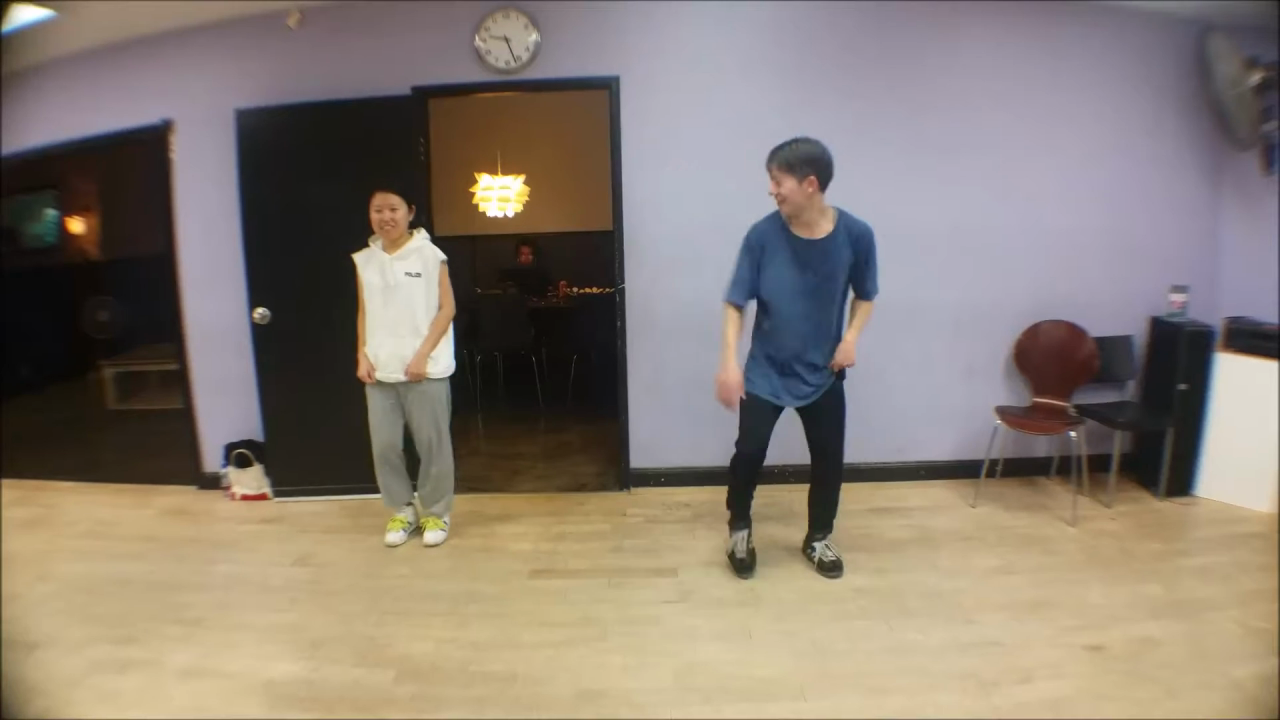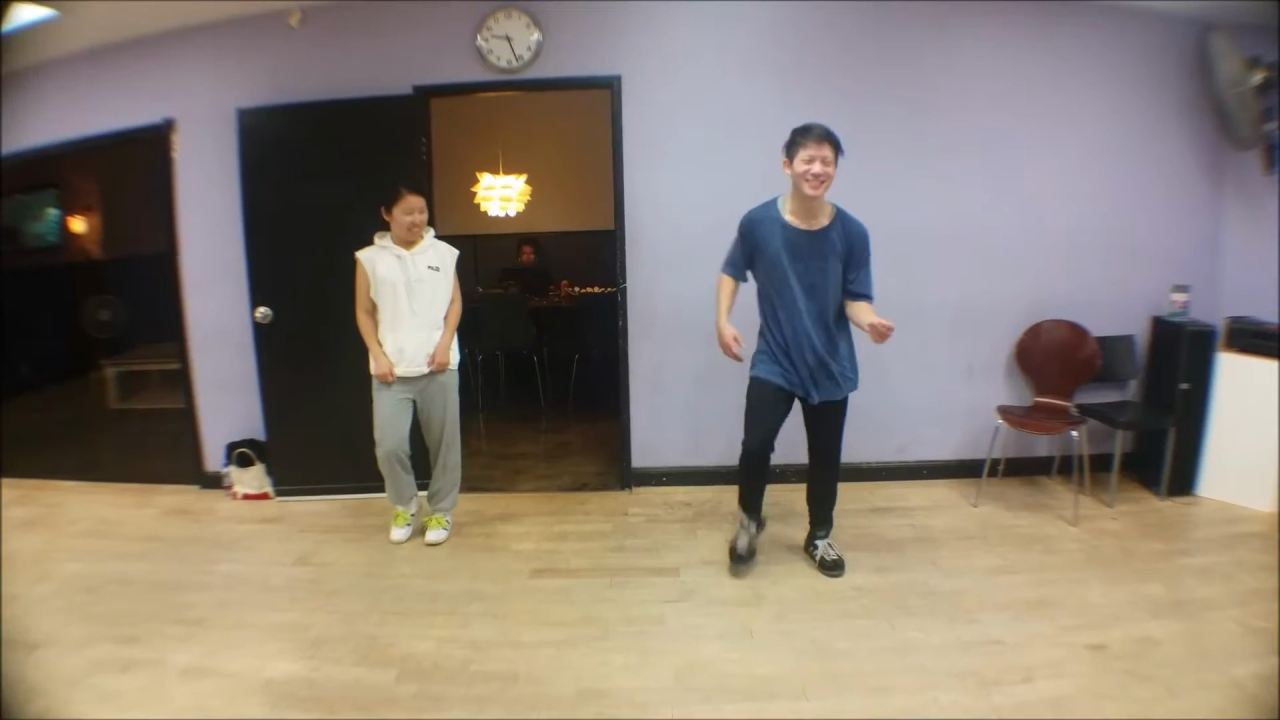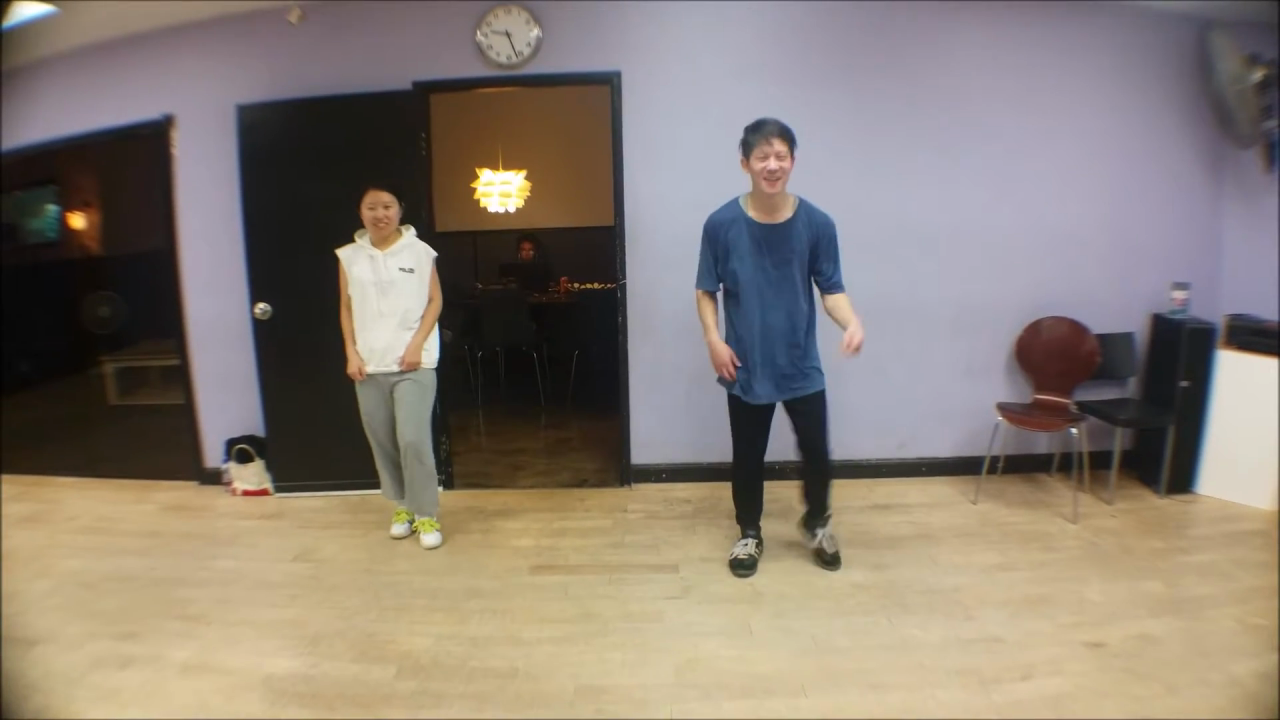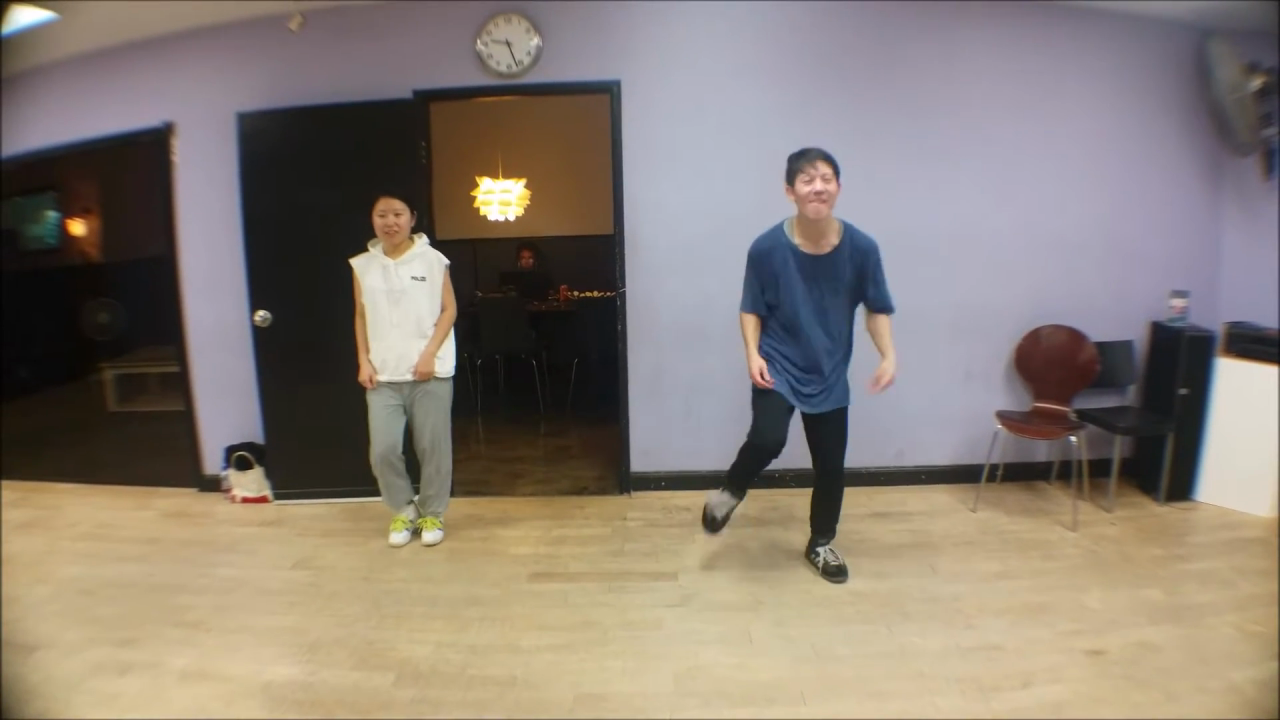
dt=0.7s
person 1, frame 1
left shoulder: (856, 235)
right shoulder: (761, 236)
left elbow: (864, 295)
right elbow: (736, 302)
left wrist: (850, 339)
right wrist: (730, 361)
left hip: (822, 372)
right hip: (767, 370)
left knee: (829, 460)
right knee: (748, 453)
left ankle: (819, 537)
right ankle: (739, 527)
person 1, frame 2
left shoulder: (851, 232)
right shoulder: (758, 222)
left elbow: (855, 299)
right elbow: (731, 272)
left wrist: (871, 322)
right wrist: (723, 320)
left hip: (830, 364)
right hip: (773, 360)
left knee: (826, 458)
right knee: (756, 445)
left ankle: (819, 536)
right ankle: (749, 519)
person 1, frame 3
left shoulder: (817, 223)
right shoulder: (721, 224)
left elbow: (831, 288)
right elbow: (706, 288)
left wrist: (851, 323)
right wrist: (714, 338)
left hip: (800, 362)
right hip: (746, 364)
left knee: (816, 451)
right knee: (748, 455)
left ankle: (817, 524)
right ankle: (749, 534)
person 1, frame 4
left shoulder: (861, 248)
right shoulder: (767, 248)
left elbow: (878, 310)
right elbow: (752, 309)
left wrist: (889, 356)
right wrist: (753, 354)
left hip: (829, 377)
right hip: (778, 368)
left knee: (830, 466)
right knee: (766, 442)
left ankle: (821, 543)
right ankle: (730, 491)
person 2, frame 1
left shoulder: (429, 255)
right shoulder: (365, 260)
left elbow: (446, 308)
right elbow: (364, 312)
left wrist: (422, 355)
right wrist: (362, 356)
left hip: (425, 369)
right hip: (380, 371)
left knee: (432, 445)
right knee: (383, 446)
left ankle: (436, 513)
right ankle: (403, 511)
person 2, frame 2
left shoulder: (443, 253)
right shoulder: (370, 259)
left elbow: (455, 302)
right elbow: (364, 312)
left wrist: (444, 345)
right wrist: (378, 356)
left hip: (438, 365)
right hip: (392, 368)
left knee: (444, 442)
right knee: (390, 445)
left ankle: (440, 511)
right ankle: (405, 505)
person 2, frame 3
left shoulder: (419, 252)
right shoulder: (349, 257)
left elbow: (435, 301)
right elbow: (346, 309)
left wrist: (416, 345)
right wrist: (351, 353)
left hip: (413, 363)
right hip: (370, 365)
left knee: (413, 439)
right knee: (383, 441)
left ankle: (426, 514)
right ankle: (403, 506)
person 2, frame 4
left shoulder: (432, 260)
right shoulder: (362, 266)
left elbow: (449, 310)
right elbow: (361, 317)
left wrist: (429, 354)
right wrist: (364, 361)
left hip: (429, 372)
right hip: (383, 374)
left knee: (432, 446)
right knee: (383, 451)
left ankle: (432, 513)
right ankle: (403, 510)
